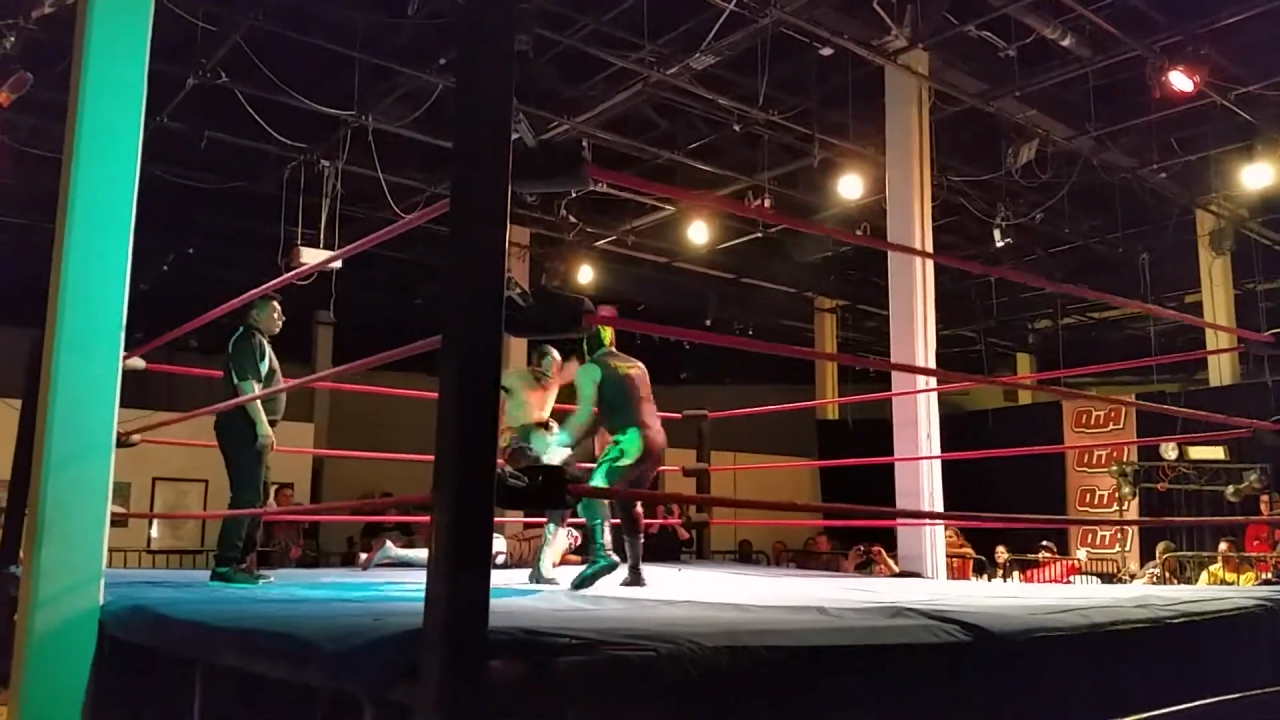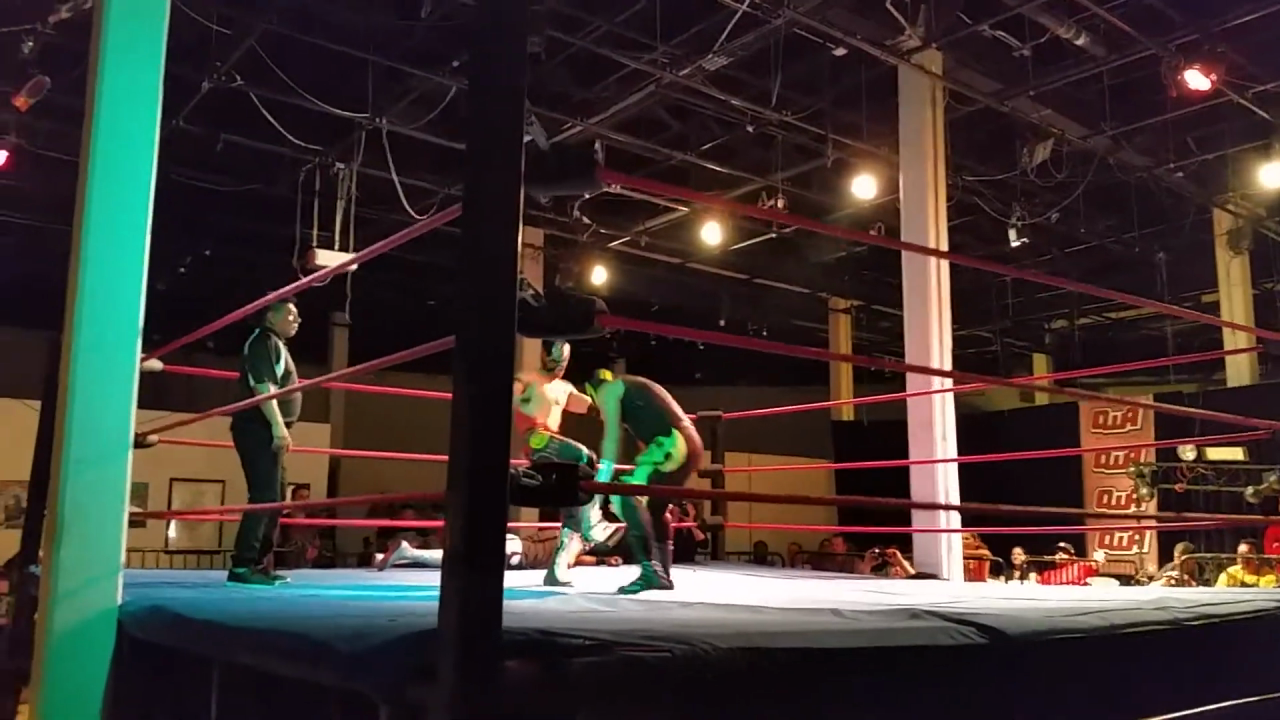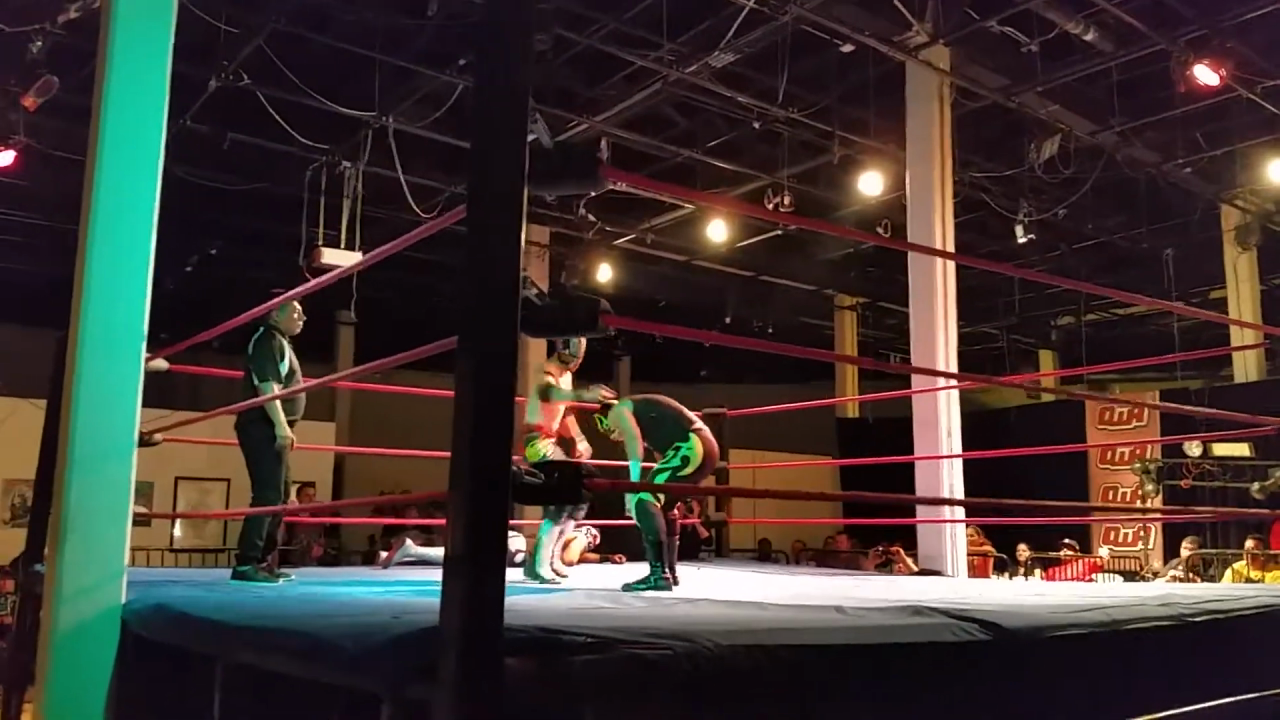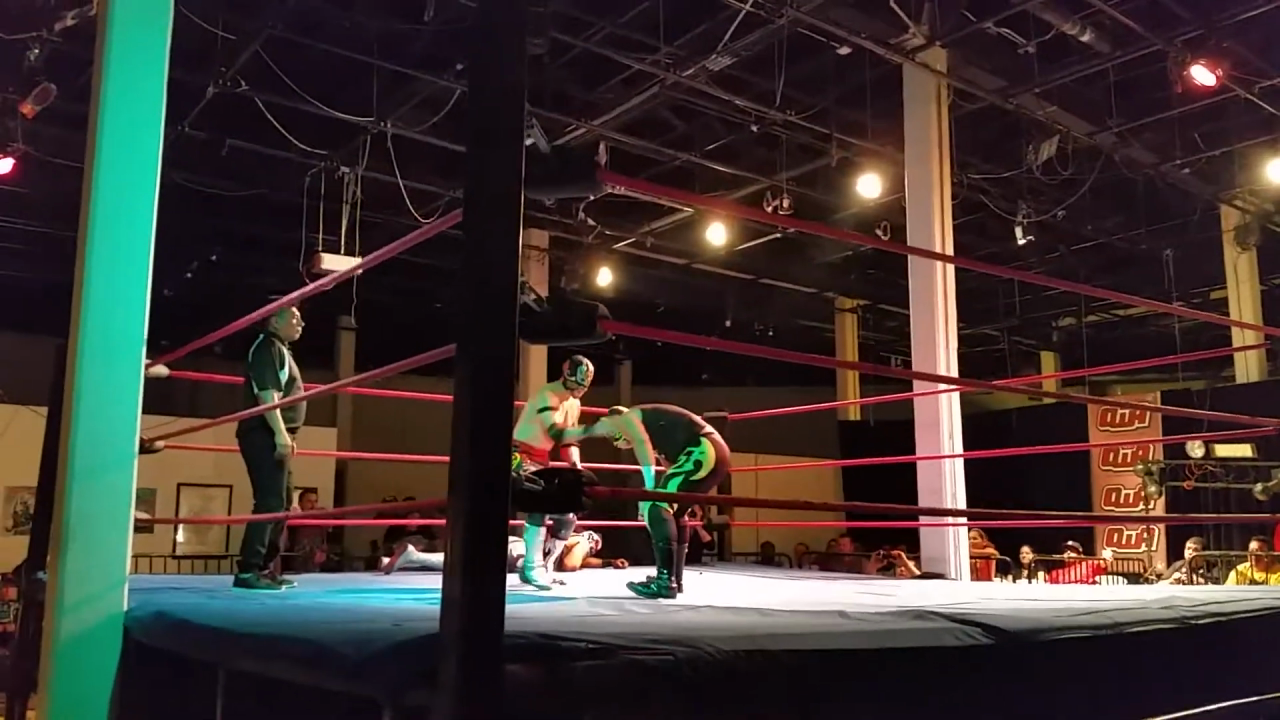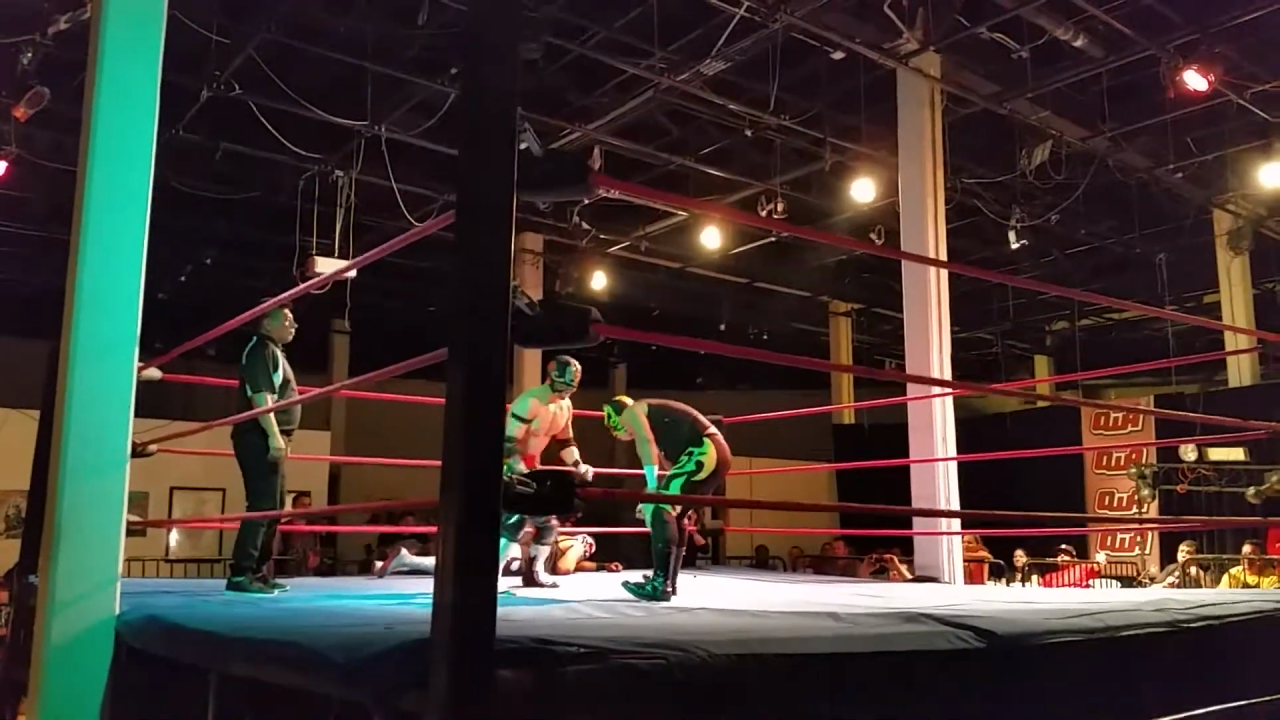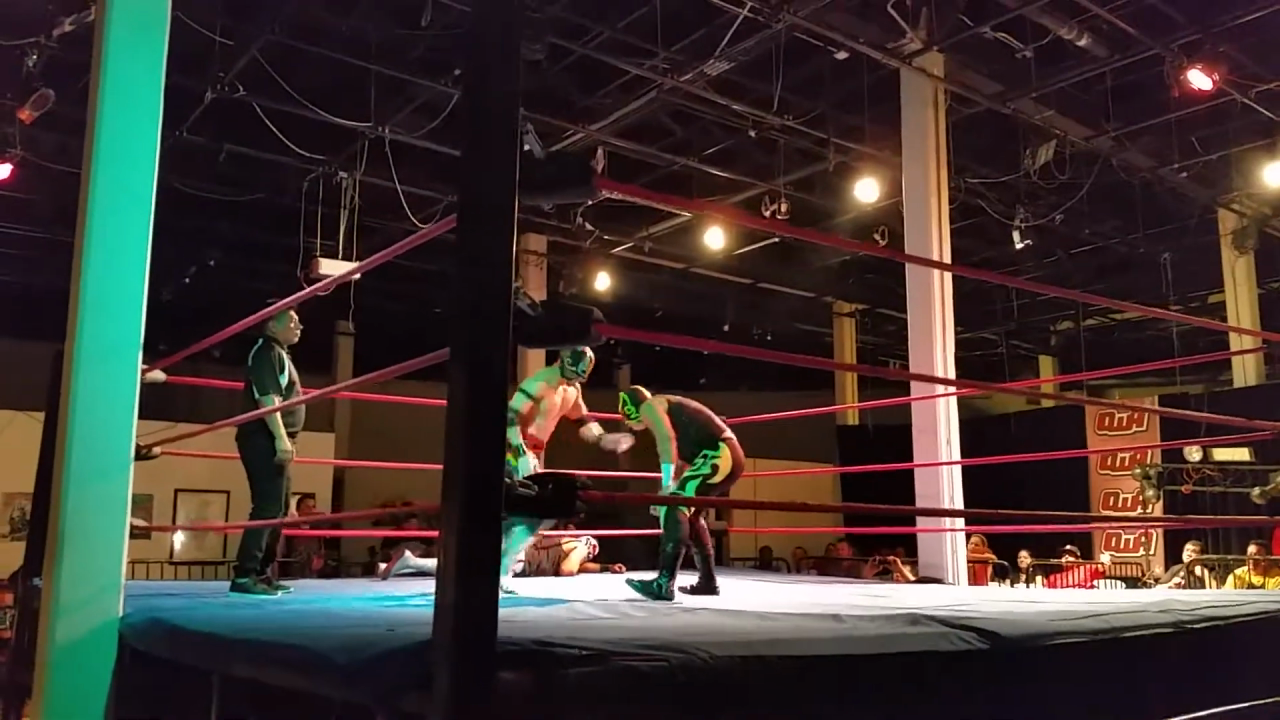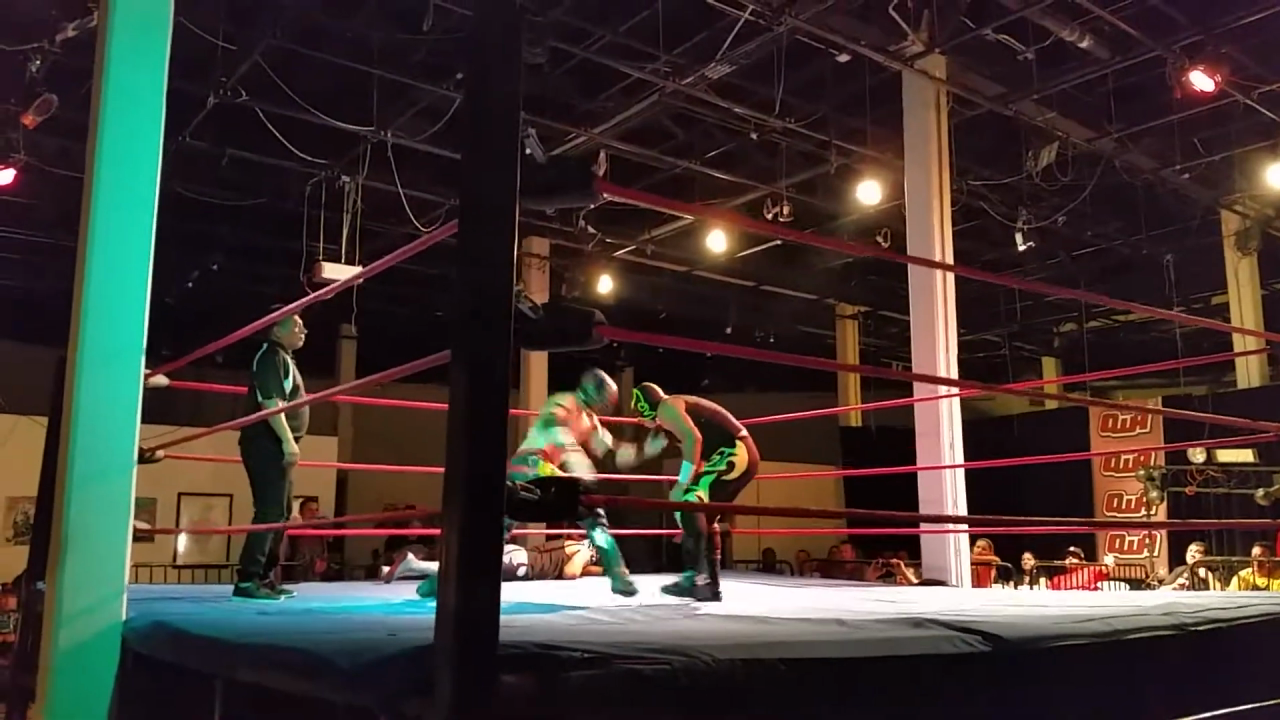
dt=0.2s
person 1, frame 1
left shoulder: (260, 343)
right shoulder: (247, 340)
right elbow: (246, 385)
left wrist: (265, 427)
right wrist: (262, 424)
left hip: (251, 430)
right hip: (243, 429)
left knee: (256, 496)
right knee: (246, 495)
left ankle: (240, 562)
right ankle: (225, 565)
person 1, frame 2
left shoulder: (276, 345)
right shoulder: (263, 342)
right elbow: (262, 387)
left wrist: (281, 429)
right wrist: (278, 426)
left hip: (268, 432)
right hip: (260, 431)
left knee: (274, 497)
right knee: (263, 496)
left ankle: (257, 563)
right ankle: (242, 566)
person 1, frame 3
left shoulder: (281, 343)
right shoulder: (267, 340)
right elbow: (266, 386)
left wrist: (286, 428)
right wrist: (281, 425)
left hip: (272, 431)
right hip: (264, 429)
left knee: (278, 496)
right knee: (267, 496)
left ankle: (262, 562)
right ankle: (246, 564)
person 1, frame 4
left shoulder: (280, 350)
right shoulder: (267, 347)
right elbow: (266, 394)
left wrist: (287, 436)
right wrist: (281, 433)
left hip: (275, 437)
right hip: (265, 436)
left knee: (280, 503)
right knee: (269, 502)
left ankle: (264, 568)
right ankle: (248, 571)
person 1, frame 5
left shoulder: (274, 353)
right shoulder: (260, 350)
right elbow: (260, 397)
left wrist: (280, 439)
right wrist: (274, 436)
left hip: (269, 440)
right hip: (260, 439)
left knee: (273, 505)
right knee: (262, 504)
left ankle: (257, 572)
right ankle: (240, 575)
person 1, frame 6
left shoulder: (279, 354)
right shoulder: (266, 352)
right elbow: (267, 399)
left wrist: (284, 440)
right wrist: (282, 439)
left hip: (273, 442)
right hip: (265, 441)
left knee: (278, 508)
right knee: (267, 508)
left ankle: (260, 573)
right ankle: (244, 576)
person 1, frame 7
left shoulder: (284, 358)
right shoulder: (271, 356)
right elbow: (270, 403)
left wrist: (288, 443)
right wrist: (288, 441)
left hip: (275, 446)
right hip: (268, 444)
left knee: (279, 512)
right knee: (270, 511)
left ankle: (263, 577)
right ankle: (247, 580)
person 2, frame 1
left shoulder: (554, 378)
right shoulder: (515, 377)
right elbow: (500, 403)
left hip: (537, 452)
right hip: (515, 442)
right knee: (545, 430)
left ankle: (541, 568)
person 2, frame 2
left shoulder: (563, 386)
right shoulder: (527, 377)
left elbow: (585, 405)
right elbow: (509, 396)
right wrist: (520, 398)
left hip: (551, 442)
right hip: (536, 438)
left knee: (574, 503)
right knee: (586, 460)
left ankle: (557, 571)
right ankle: (591, 527)
person 2, frame 3
left shoulder: (566, 375)
right shoulder: (549, 370)
right elbow: (545, 393)
left wrist: (579, 440)
right wrist: (583, 393)
left hip: (549, 441)
right hip: (537, 440)
left ankle: (551, 558)
right ankle: (538, 564)
person 2, frame 4
left shoulder: (574, 404)
right shoulder: (549, 395)
left elbow: (567, 441)
right elbow: (555, 434)
left wrist: (578, 469)
left hip: (541, 461)
right hip: (520, 456)
left knee: (565, 516)
left ankle: (545, 568)
right ankle: (531, 568)
person 2, frame 5
left shoulder: (565, 406)
right shoulder: (530, 401)
left elbow: (566, 442)
right elbow: (508, 443)
left wrist: (579, 465)
right wrist: (526, 476)
left hip: (529, 466)
right hip: (511, 464)
left knee: (547, 523)
right knee: (518, 516)
left ankle: (535, 572)
person 2, frame 6
left shoulder: (572, 388)
right shoulder: (540, 383)
left elbow: (582, 421)
right elbow: (510, 417)
left wrist: (604, 438)
right wrist: (522, 453)
left hip: (532, 452)
right hip: (518, 451)
right ankle: (500, 572)
person 2, frame 7
left shoulder: (588, 419)
right shoulder: (563, 403)
left elbow: (613, 451)
right elbow: (549, 423)
left wrist: (651, 446)
right wrist: (570, 450)
left hip: (515, 472)
right hip: (535, 466)
right knee: (592, 517)
right ankle: (618, 577)
person 3, frame 1
left shoulder: (544, 537)
right shoulder: (561, 537)
left elbow: (555, 556)
right elbow: (551, 560)
left wrist: (581, 559)
right wrist: (570, 558)
left hip: (497, 545)
right hip: (498, 549)
left ankle: (391, 552)
right ankle: (391, 552)
person 3, frame 2
left shoulder: (562, 537)
left elbow: (574, 557)
left wrist: (603, 560)
left hip: (511, 545)
right hip: (512, 549)
left ankle: (407, 553)
right ankle: (408, 552)
person 3, frame 3
left shoulder: (566, 533)
right shoulder: (580, 537)
left elbow: (579, 555)
right elbow: (568, 559)
left wrist: (606, 557)
left hip: (514, 541)
right hip: (517, 547)
left ankle: (410, 550)
right ankle: (411, 549)
person 3, frame 4
left shoulder: (569, 539)
right shoulder: (582, 541)
left elbow: (583, 560)
right elbow: (570, 564)
left wrist: (608, 562)
left hip: (516, 546)
right hip: (519, 552)
left ankle: (414, 555)
right ankle: (414, 555)
person 3, frame 5
left shoulder: (563, 541)
right shoulder: (577, 545)
left elbow: (576, 563)
right elbow: (564, 568)
left wrist: (603, 566)
left ankle: (407, 559)
right ankle: (406, 559)
person 3, frame 6
left shoulder: (565, 543)
right shoulder: (581, 546)
left elbow: (579, 564)
right elbow: (568, 570)
left wrist: (605, 567)
right hip: (517, 558)
left ankle: (409, 561)
right ankle: (409, 561)
person 3, frame 7
left shoulder: (566, 547)
right shoulder: (583, 550)
left elbow: (581, 569)
right elbow: (570, 573)
left wrist: (604, 570)
left hip: (514, 555)
right hip: (519, 562)
left ankle: (414, 563)
right ankle: (413, 564)
person 4, frame 1
left shoulder: (591, 369)
right shoulder: (637, 366)
left elbow: (584, 413)
left wrist: (562, 439)
left hip: (631, 441)
right hip: (655, 441)
left knee: (592, 493)
right knee: (629, 502)
left ankle: (601, 552)
right ankle: (635, 570)
person 4, frame 2
left shoulder: (608, 390)
right shoulder: (636, 389)
left elbow: (611, 433)
left wrist: (603, 478)
left hip: (673, 442)
right hip: (690, 443)
left knee: (624, 496)
right knee: (656, 506)
left ankle: (651, 569)
right ankle: (663, 573)
person 4, frame 3
left shoulder: (617, 411)
right shoulder: (644, 412)
left elbow: (632, 437)
right elbow: (664, 458)
left wrist: (634, 484)
left hip: (692, 446)
right hip: (706, 446)
left knee: (642, 500)
right knee: (663, 503)
left ankle: (659, 574)
right ankle: (669, 571)
person 4, frame 4
left shoulder: (625, 418)
right shoulder: (651, 421)
left elbow: (642, 444)
left wrist: (649, 489)
left hip: (702, 452)
right hip: (716, 453)
left knee: (656, 506)
right knee: (674, 510)
left ankle: (665, 580)
right ankle: (674, 579)
person 4, frame 5
left shoulder: (630, 412)
right shoulder: (655, 414)
left elbow: (646, 442)
right elbow: (672, 464)
left wrist: (651, 487)
left hip: (705, 451)
right hip: (718, 451)
left knee: (660, 509)
right knee: (670, 507)
left ankle: (660, 584)
right ankle: (667, 579)
person 4, frame 6
left shoulder: (649, 407)
right shoulder: (668, 408)
left elbow: (668, 440)
right elbow: (685, 458)
left wrist: (667, 486)
right wrist: (667, 497)
left hip: (718, 455)
right hip: (729, 455)
left knee: (674, 509)
right knee: (690, 512)
left ankle: (663, 583)
right ankle: (707, 580)
person 4, frame 7
left shoulder: (667, 407)
right shoulder: (681, 407)
left elbow: (693, 438)
right elbow: (700, 456)
left wrist: (682, 483)
left hip: (735, 454)
right hip: (743, 455)
left knee: (688, 504)
right knee: (704, 512)
left ankle: (693, 577)
right ankle: (710, 584)
